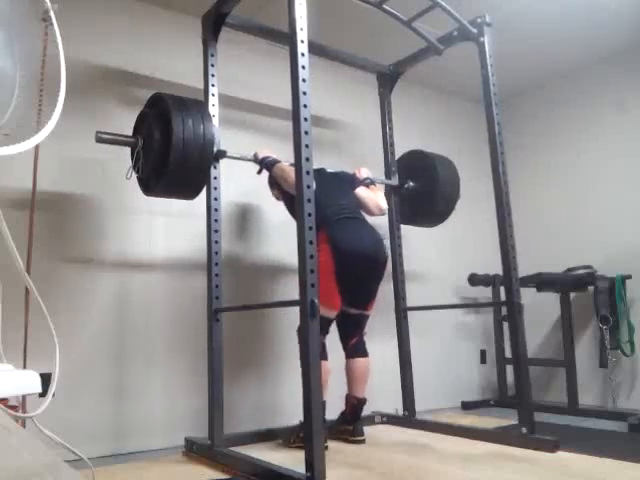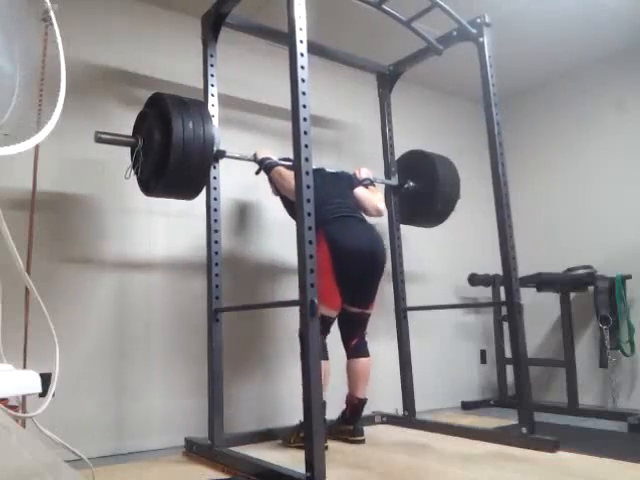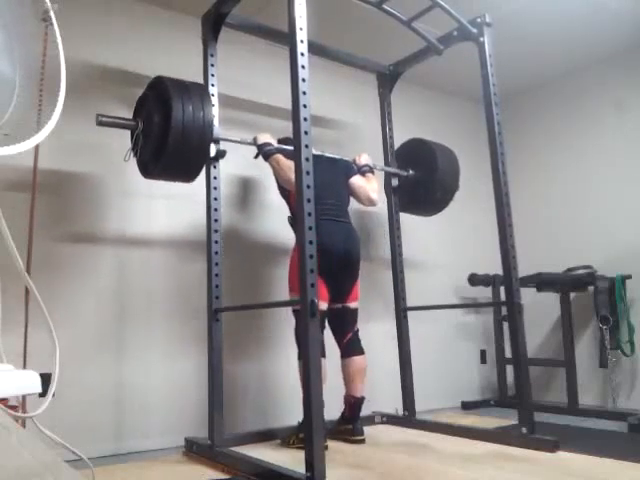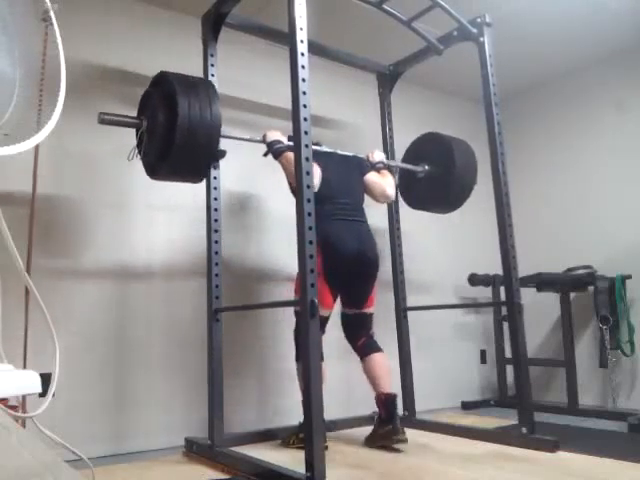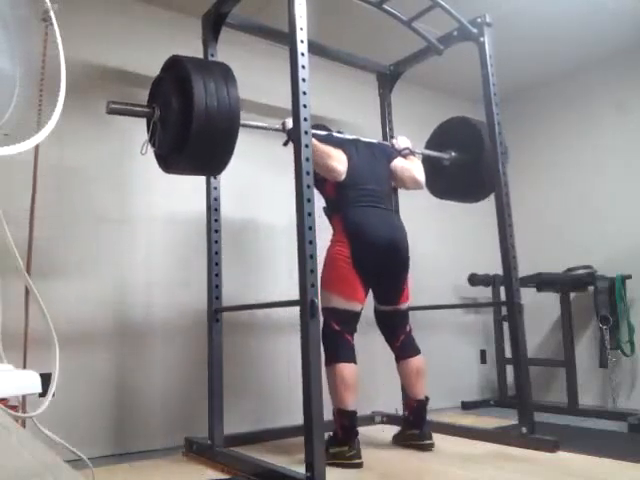
dt=1s
person 1, frame 1
left shoulder: (287, 180)
right shoulder: (341, 177)
left elbow: (297, 180)
right elbow: (380, 206)
left wrist: (268, 162)
right wrist: (366, 180)
left hip: (340, 245)
right hip: (374, 245)
right knee: (353, 336)
right ankle: (352, 421)
person 1, frame 2
left shoulder: (285, 176)
right shoulder: (341, 176)
left elbow: (296, 188)
right elbow: (378, 207)
left wrist: (268, 163)
right wrist: (366, 180)
left hip: (338, 243)
right hip: (373, 244)
right knee: (355, 335)
right ankle: (352, 421)
person 1, frame 3
left shoulder: (288, 161)
right shoulder: (341, 165)
left elbow: (294, 180)
right elbow: (371, 197)
left wrist: (268, 148)
right wrist: (366, 168)
left hip: (318, 242)
right hip: (349, 242)
right knee: (348, 333)
right ankle: (352, 421)
person 1, frame 4
right shoulder: (355, 161)
left elbow: (309, 181)
right elbow: (387, 193)
left wrist: (278, 147)
right wrist: (379, 164)
left hip: (329, 244)
right hip: (365, 245)
right knee: (362, 336)
right ankle: (389, 421)
person 1, frame 5
left shoulder: (321, 142)
right shoulder: (378, 148)
left elbow: (336, 169)
right elbow: (417, 179)
left wrist: (297, 134)
right wrist: (405, 150)
left hip: (357, 235)
right hip: (394, 234)
left knee: (338, 334)
right knee: (399, 332)
left ankle: (346, 440)
right ankle: (418, 426)
